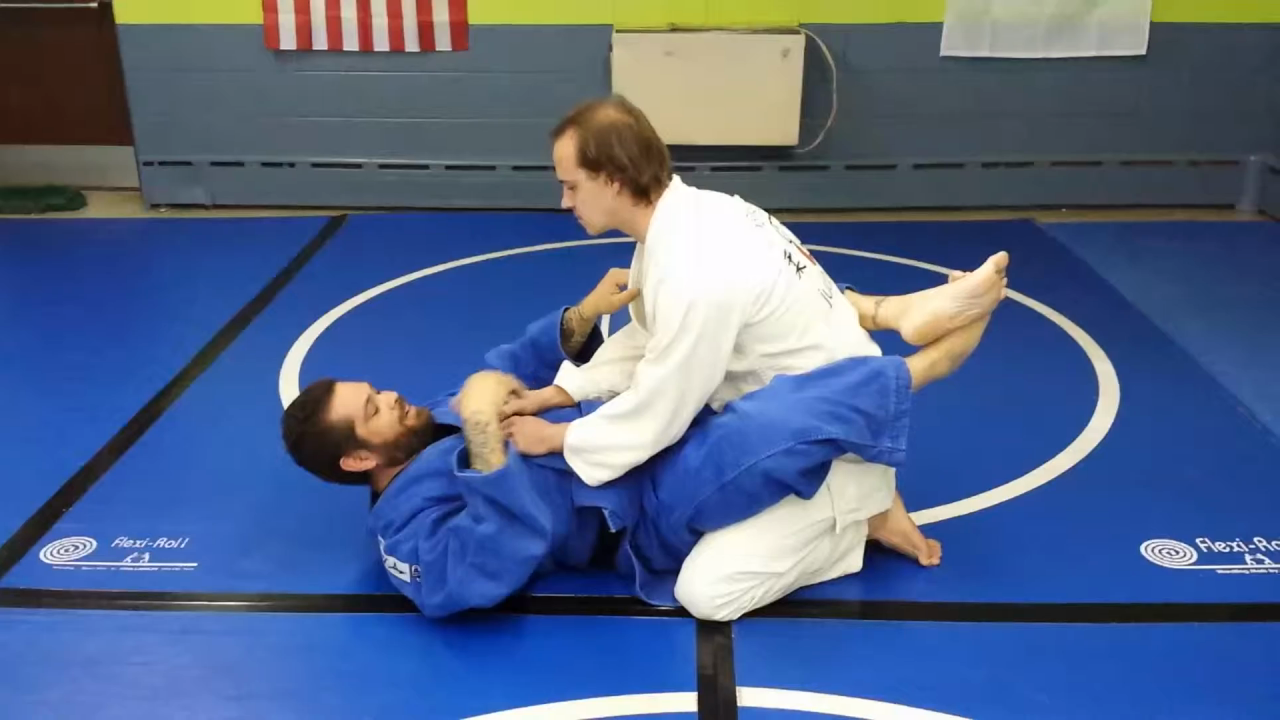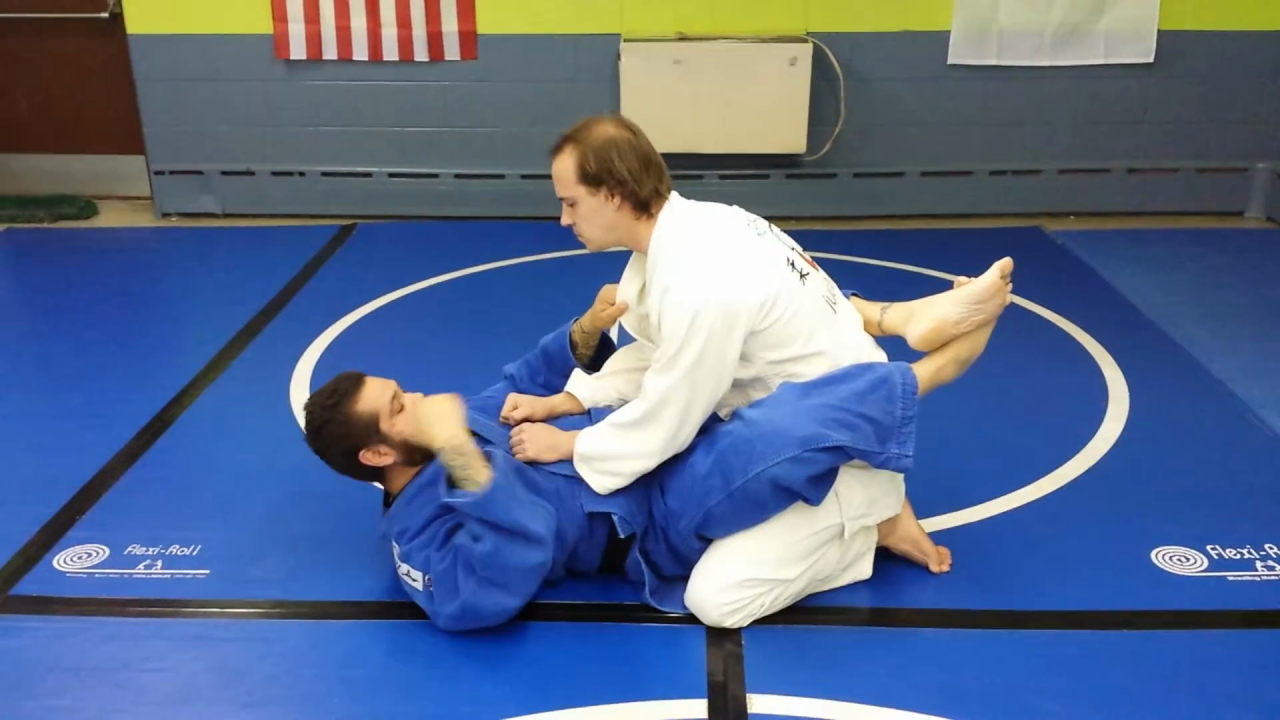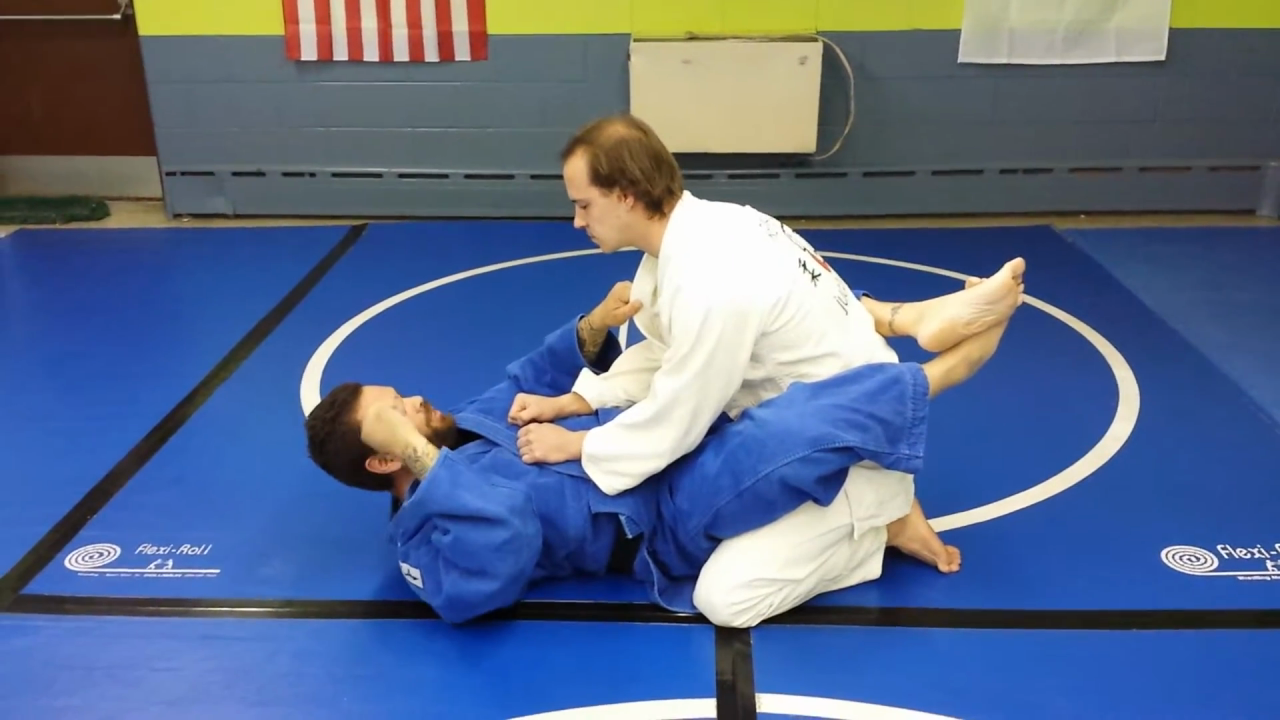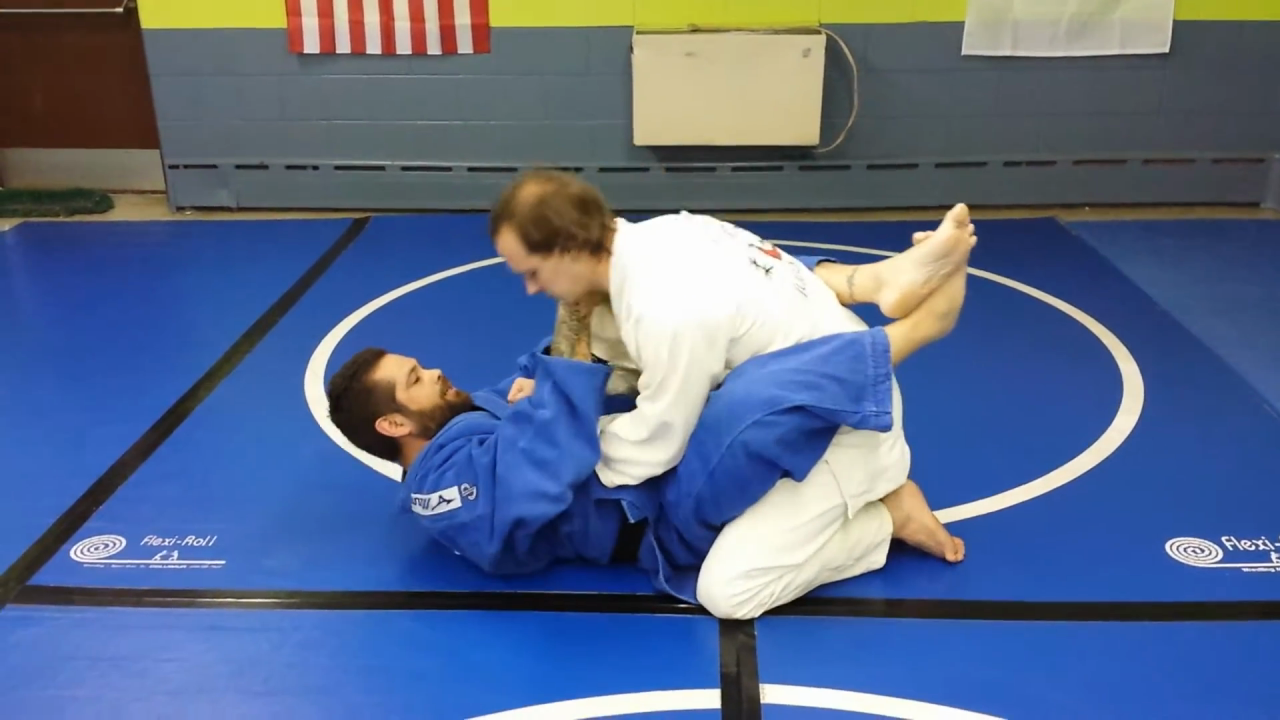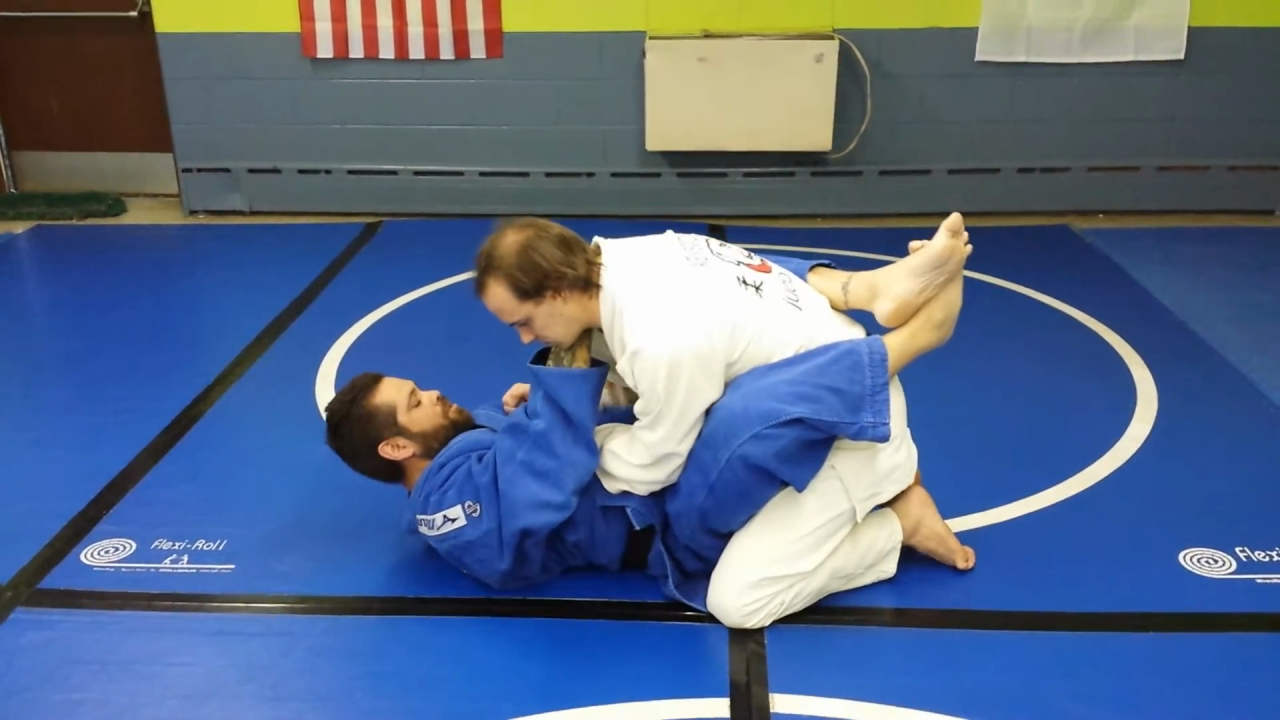
dt=1s
person 1, frame 1
left shoulder: (437, 419)
right shoulder: (409, 530)
left elbow: (518, 366)
right elbow: (498, 560)
left wrist: (584, 315)
right wrist: (484, 428)
right hip: (650, 511)
right knee: (775, 425)
right ankle: (926, 360)
person 1, frame 2
left shoulder: (452, 416)
right shoulder: (422, 531)
left elbow: (533, 377)
right elbow: (504, 575)
left wrist: (588, 327)
right wrist: (460, 453)
right hip: (660, 518)
right knee: (778, 434)
right ankle: (932, 365)
person 1, frame 3
left shoulder: (463, 426)
right shoulder: (430, 534)
left elbow: (534, 377)
right elbow: (500, 547)
left wrist: (596, 325)
right wrist: (416, 453)
right hip: (669, 517)
right knee: (790, 432)
right ankle: (945, 366)
person 1, frame 4
left shoulder: (465, 418)
right shoulder: (446, 487)
left elbow: (541, 377)
right elbow: (545, 465)
right wrist: (575, 327)
right hip: (672, 517)
right knee: (749, 402)
right ankle: (909, 328)
person 1, frame 5
left shoulder: (463, 442)
right shoulder: (452, 502)
right elbow: (545, 481)
left wrist: (541, 395)
right wrist: (568, 363)
right hip: (676, 523)
right knee: (748, 415)
right ankle: (910, 334)
person 2, frame 1
left shoulder: (698, 277)
right shoulder: (688, 215)
left elbow: (654, 417)
right elbow: (647, 342)
left wrist: (553, 438)
right wrist: (554, 395)
left knee: (708, 592)
left ankle: (864, 512)
person 2, frame 2
left shoulder: (701, 286)
right shoulder: (684, 227)
left elbow: (662, 427)
right elbow: (654, 354)
left wrist: (563, 444)
right wrist: (560, 403)
left ankle: (873, 521)
person 2, frame 3
left shoulder: (713, 285)
right shoulder: (698, 227)
left elbow: (672, 425)
right elbow: (665, 354)
left wrist: (573, 445)
right wrist: (571, 403)
left knee: (726, 597)
left ankle: (881, 522)
person 2, frame 4
left shoulder: (672, 310)
right shoulder: (644, 239)
left elbow: (654, 443)
right elbow: (652, 367)
left hip: (841, 422)
left knee: (728, 590)
left ankle: (884, 517)
person 2, frame 5
left shoulder: (667, 342)
right shoulder: (617, 260)
left elbow: (650, 466)
right elbow: (636, 375)
left knee: (740, 598)
left ankle: (903, 523)
